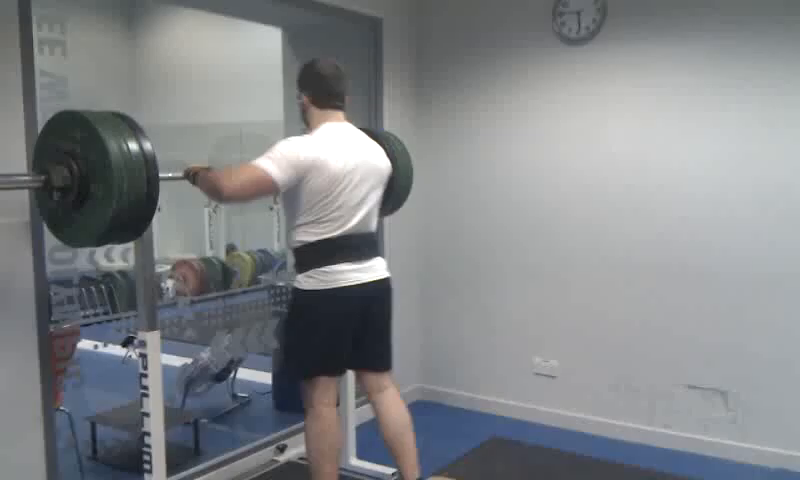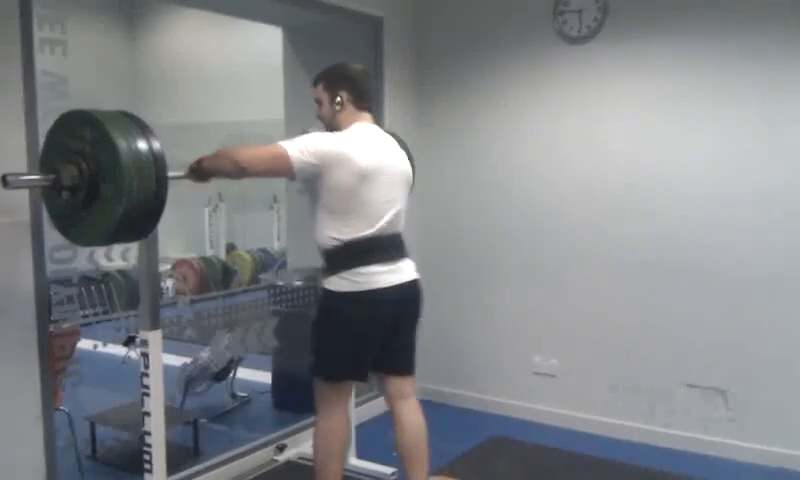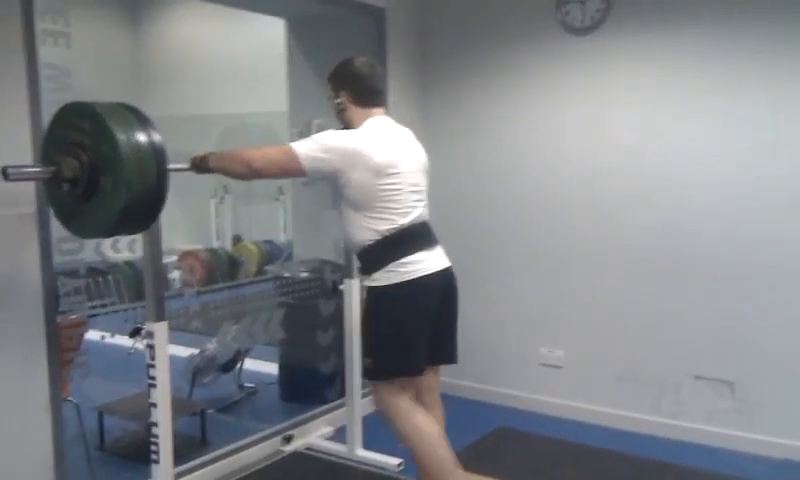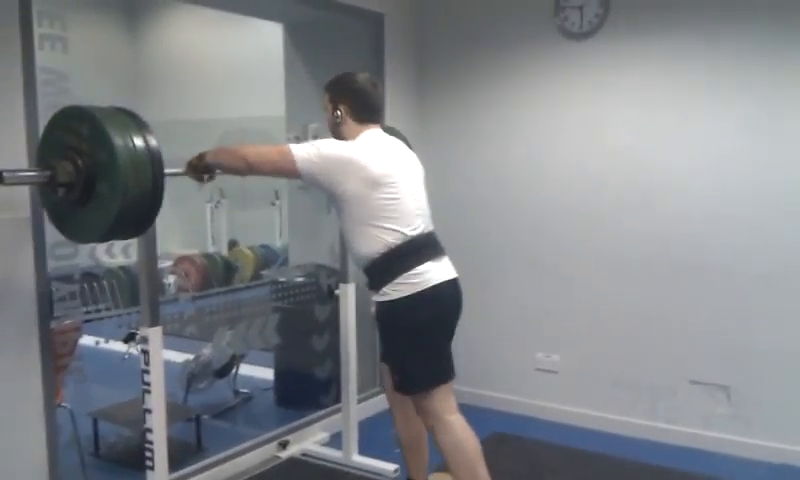
dt=0.5s
person 1, frame 1
left shoulder: (302, 151)
right shoulder: (376, 151)
left elbow: (230, 188)
left wrist: (199, 174)
left hip: (324, 289)
right hip: (374, 281)
left knee: (320, 401)
right knee: (382, 387)
person 1, frame 2
left shoulder: (329, 148)
right shoulder: (396, 150)
left elbow: (245, 161)
left wrist: (202, 165)
left hip: (355, 291)
right hip: (403, 284)
left knee: (332, 401)
right knee: (402, 395)
person 1, frame 3
left shoulder: (345, 145)
right shoulder: (405, 138)
left elbow: (257, 163)
left wrist: (208, 160)
left hip: (398, 285)
right hip: (435, 272)
left knee: (394, 398)
right knee: (425, 392)
person 1, frame 4
left shoulder: (341, 156)
right shoulder: (396, 149)
left elbow: (251, 159)
left wrist: (203, 160)
left hip: (410, 295)
right hip: (436, 284)
left knee: (438, 409)
right knee: (398, 386)
